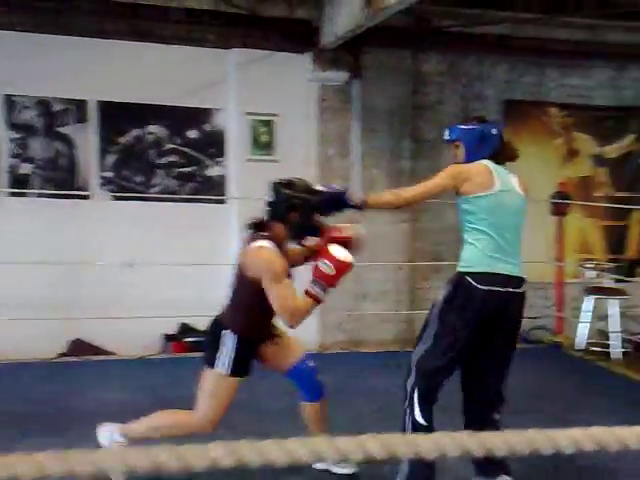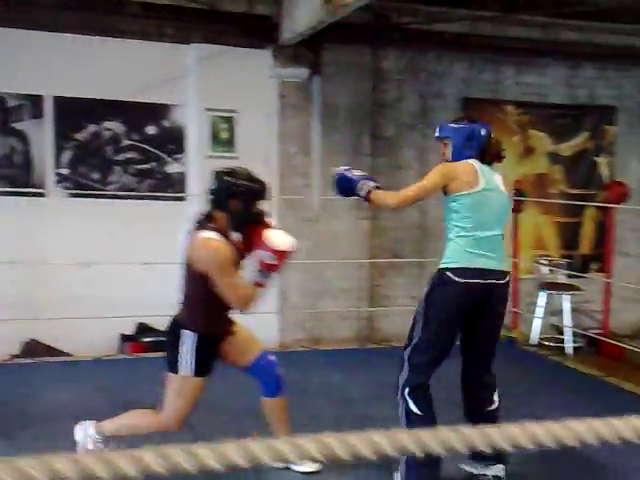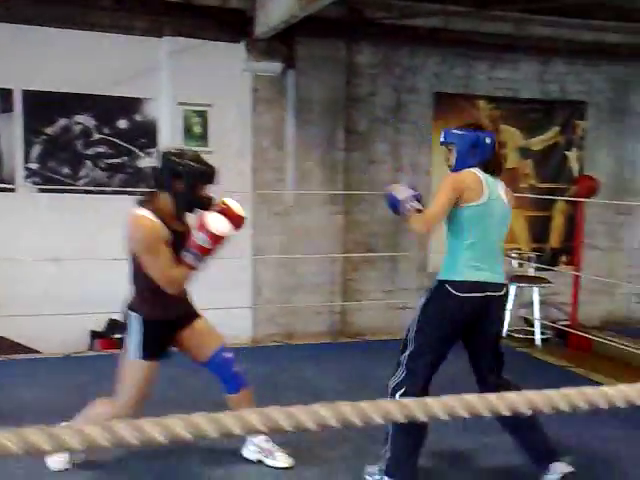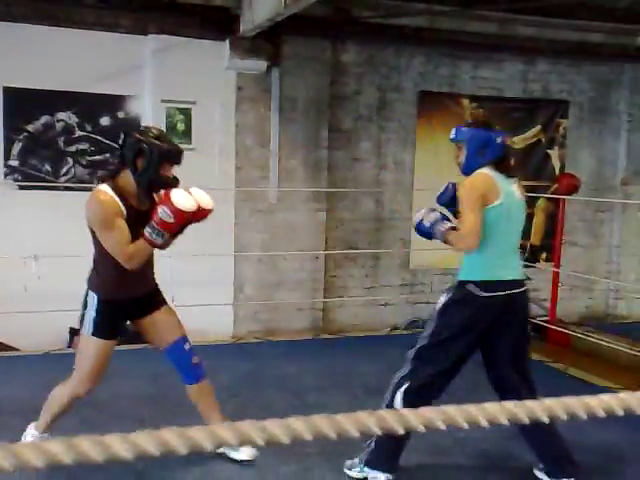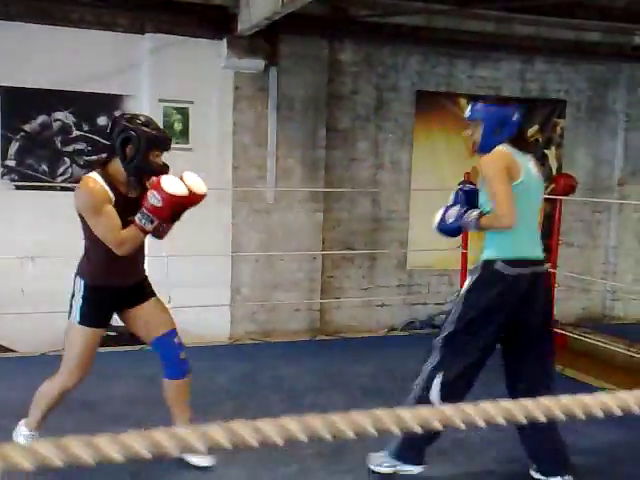
dt=0.1s
person 1, frame 1
left shoulder: (466, 173)
right shoulder: (516, 183)
left elbow: (404, 198)
left wrist: (352, 199)
left hip: (474, 288)
right hip: (511, 291)
left knee: (425, 376)
right knee: (485, 384)
person 1, frame 2
left shoulder: (462, 171)
right shoulder: (501, 182)
left elbow: (397, 200)
left wrist: (361, 185)
left hip: (461, 282)
right hip: (496, 284)
left knee: (416, 372)
right knee: (478, 371)
person 1, frame 3
left shoulder: (461, 180)
right shoulder: (501, 189)
left elbow: (424, 226)
left wrist: (406, 203)
left hip: (455, 293)
right hip: (492, 294)
left knee: (410, 379)
right knee: (492, 379)
person 1, frame 4
left shoulder: (476, 182)
right shoulder: (513, 188)
left elbow: (466, 243)
left wrist: (438, 226)
right wrist: (457, 214)
left hip: (477, 294)
right hip: (513, 295)
left knee: (420, 372)
right knee: (515, 382)
person 1, frame 5
left shoulder: (496, 159)
right shoulder: (528, 163)
left elbow: (505, 219)
left wrist: (466, 217)
right wrist: (478, 204)
left hip: (502, 273)
right hip: (535, 275)
left knee: (450, 360)
right knee: (532, 372)
person 2, frame 1
left shoulder: (276, 240)
right shoulder: (264, 255)
left elbow: (294, 257)
right elbow: (291, 317)
left wrist: (324, 246)
right wrist: (322, 284)
left hip: (259, 332)
right hip: (233, 337)
left knee: (309, 377)
right knee: (202, 422)
right ankle: (116, 434)
person 2, frame 2
left shoulder: (222, 228)
right shoulder: (209, 243)
right elbow: (241, 302)
left wrist: (254, 240)
right wrist: (266, 268)
left hip: (216, 324)
right hip: (195, 334)
left knee: (270, 372)
right knee: (170, 420)
right ankle: (93, 432)
person 2, frame 3
left shoulder: (175, 214)
right shoulder: (143, 223)
left elbow: (188, 250)
right elbow: (171, 283)
left wrist: (218, 225)
right wrist: (200, 247)
left hip: (178, 313)
right hip: (149, 322)
left knee: (229, 369)
right knee: (125, 405)
left ankle: (256, 442)
person 2, frame 4
left shoulder: (151, 193)
right shoulder: (102, 200)
left elbow: (160, 242)
right elbow: (131, 259)
left wrist: (183, 217)
right wrist: (163, 223)
left hip: (146, 294)
right hip: (107, 300)
left knee: (188, 359)
right knee: (83, 383)
right ankle: (37, 431)
person 2, frame 5
left shoulder: (140, 182)
right shoulder: (91, 188)
left elbow: (158, 232)
right elbow: (120, 244)
left wrist: (174, 208)
right wrist: (154, 210)
left hip: (133, 284)
right hip: (95, 289)
left knee: (175, 353)
right knee: (70, 377)
right ankle: (26, 432)
person 3, frame 1
left shoulder: (585, 140)
right shoulder: (558, 144)
left elbow: (599, 159)
right elbow: (562, 164)
left wrist: (603, 182)
left hip: (586, 180)
right hip: (570, 183)
left knee: (591, 219)
left ankle: (602, 259)
person 3, frame 2
left shoulder: (541, 138)
right shoulder: (515, 142)
left elbow: (555, 154)
right elbow: (517, 163)
left wrist: (559, 179)
left hip: (542, 178)
right hip: (525, 180)
left knee: (546, 217)
left ankle: (556, 256)
person 3, frame 3
left shoulder: (511, 132)
left elbow: (525, 150)
left wrist: (529, 174)
left hip: (512, 172)
left knee: (517, 211)
left ankle: (526, 249)
person 3, frame 4
left shoulder: (494, 131)
right shoulder: (468, 134)
left elbow: (509, 148)
right elbow: (472, 156)
left wrist: (512, 172)
left hip: (497, 172)
right hip: (479, 174)
left knee: (499, 208)
person 3, frame 5
left shoulder: (492, 131)
right shoulder: (467, 135)
left elbow: (504, 151)
right elbow: (471, 155)
left hip: (495, 171)
right hip: (478, 172)
left knee: (497, 208)
